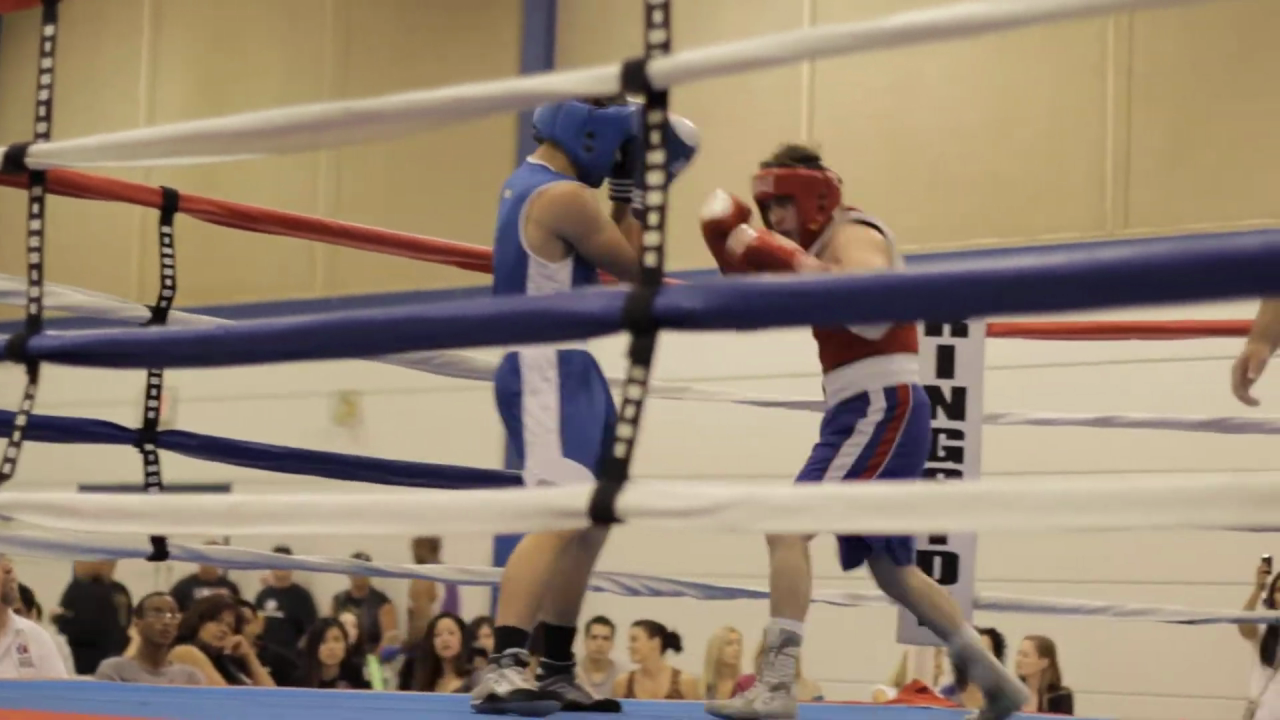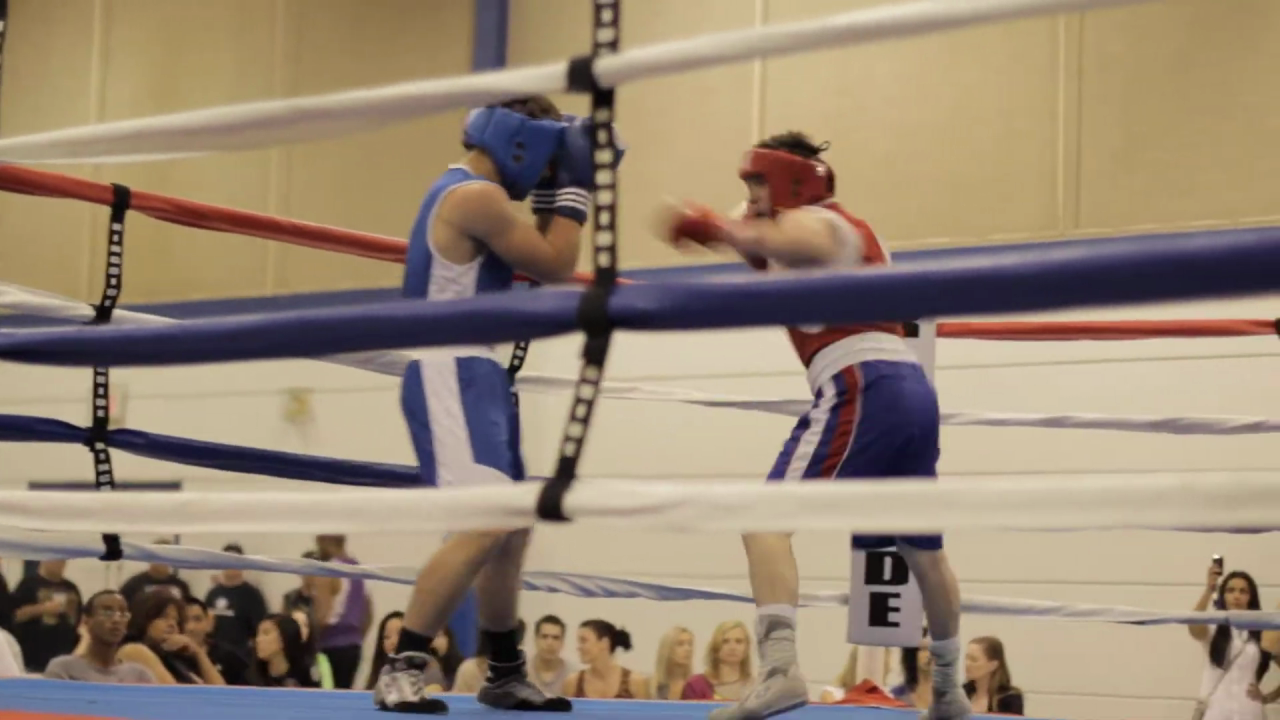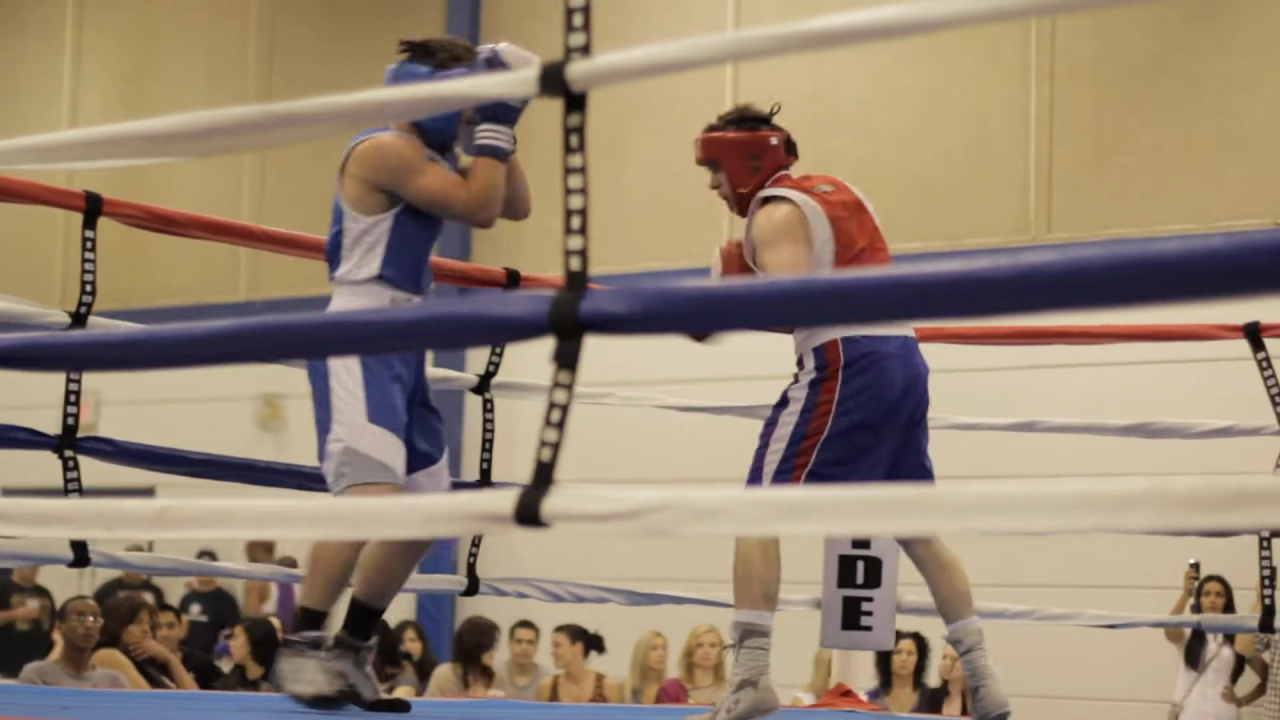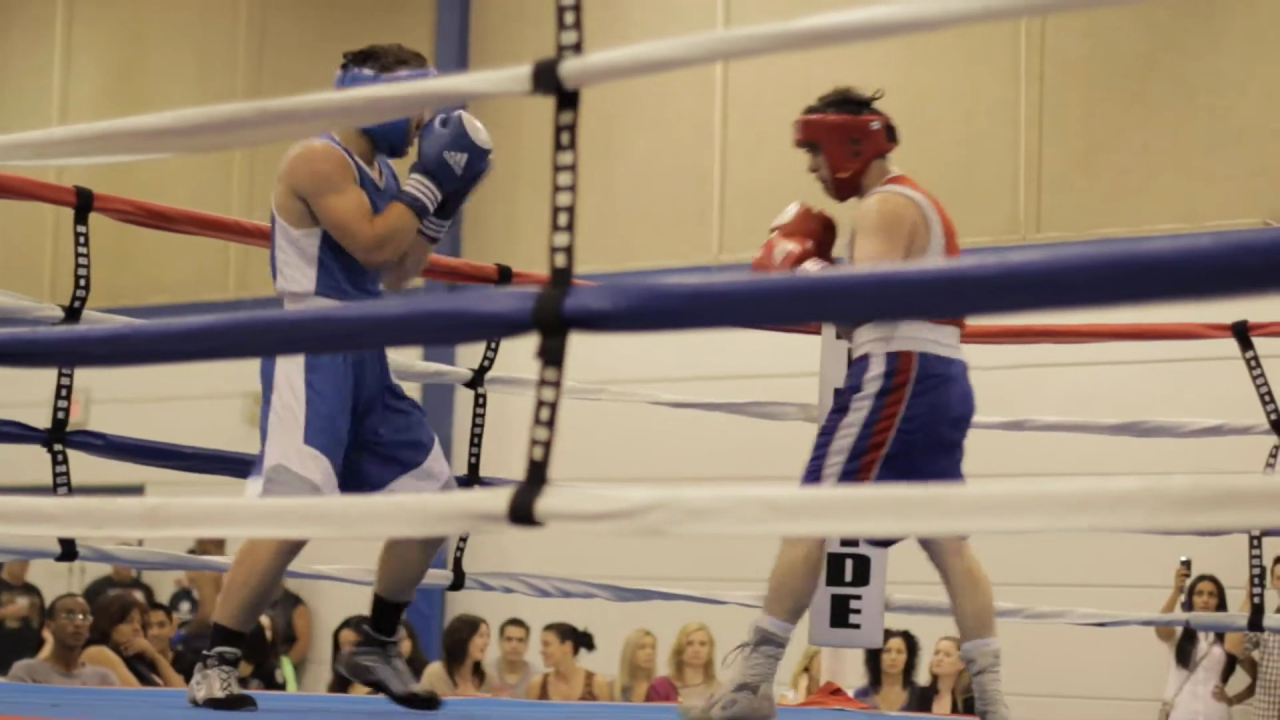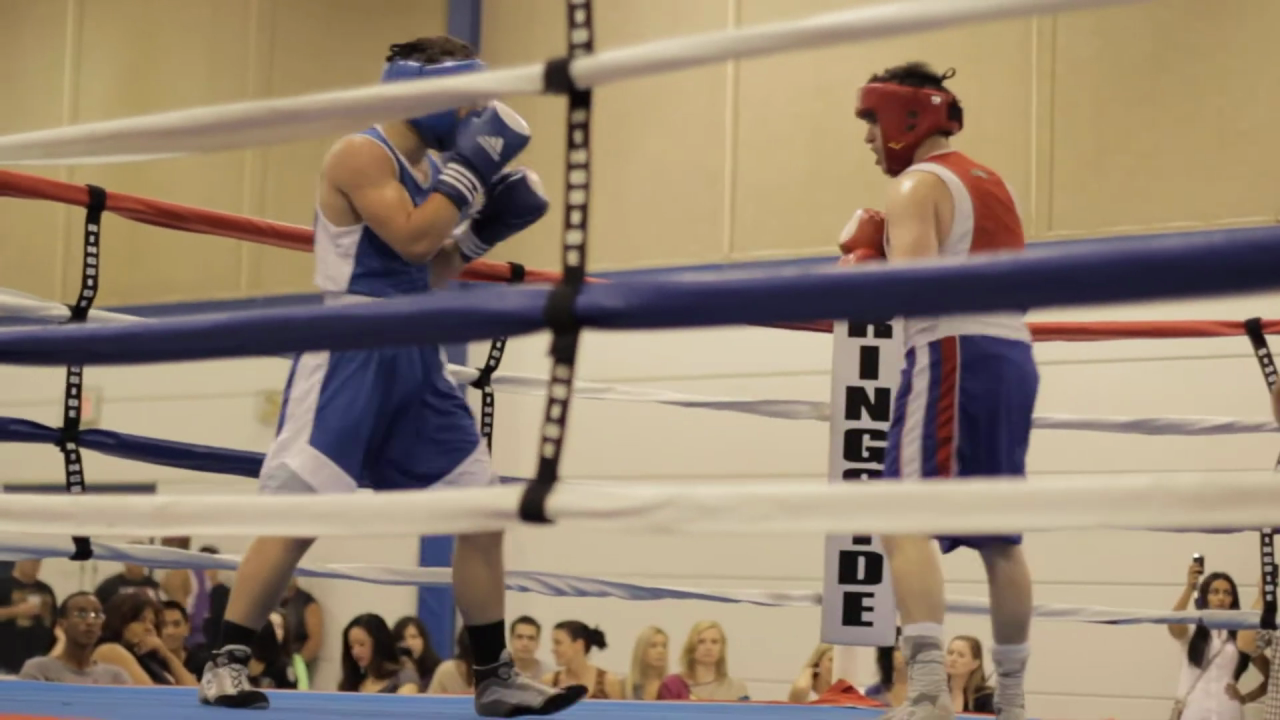
dt=0.3s
person 1, frame 1
left shoulder: (535, 182)
right shoulder: (562, 194)
left elbow: (610, 241)
right elbow: (630, 265)
left wrist: (632, 181)
left hip: (566, 367)
right hip: (547, 368)
left knee: (588, 524)
right ankle: (502, 666)
person 1, frame 2
left shoulder: (466, 196)
right shoulder: (475, 198)
left elbow: (538, 262)
right elbow: (555, 266)
left wrist: (557, 191)
right wrist: (576, 185)
left hip: (475, 376)
right hip: (450, 375)
left knee: (506, 531)
right knee: (483, 528)
right ankle: (402, 669)
person 1, frame 3
left shoulder: (420, 155)
right shoulder: (384, 150)
left elbow: (516, 206)
right elbow: (479, 208)
left wrist: (494, 123)
right wrist: (495, 123)
left hip: (399, 344)
right knee: (372, 494)
left ankle: (349, 654)
right ankle: (301, 647)
person 1, frame 4
left shoulder: (376, 174)
right shoulder: (318, 159)
left elbow: (391, 274)
right elbow: (371, 247)
left wrist: (437, 206)
right wrist: (427, 175)
left hip: (363, 358)
right hip: (312, 353)
left knee: (432, 499)
left ankle: (375, 648)
right ankle: (215, 664)
person 1, frame 5
left shoulder: (425, 172)
right shoulder: (359, 154)
right elbow: (411, 240)
left wrist: (484, 229)
right wrist: (470, 167)
left hip: (414, 356)
right hip: (349, 352)
right ankle: (226, 663)
person 2, frame 1
left shoulder: (851, 238)
right shoulder: (814, 248)
left wrist: (792, 261)
right wrist: (732, 252)
left hip: (882, 409)
right hip: (864, 412)
left knee: (786, 529)
right knee: (890, 567)
person 2, frame 2
left shoulder: (806, 224)
right shoulder: (841, 224)
left elbow: (797, 245)
left wrist: (711, 228)
right wrist: (763, 259)
left hip: (859, 395)
right hip: (909, 395)
left knee: (764, 522)
right knee: (923, 549)
person 2, frame 3
left shoulder: (774, 214)
right shoulder: (835, 191)
right wrist: (753, 279)
left hip: (842, 367)
right hip: (899, 360)
right knee: (918, 534)
person 2, frame 4
left shoulder: (884, 205)
right shoulder: (913, 201)
left wrist: (798, 266)
right wrist: (820, 258)
left hip: (898, 374)
right hip: (943, 377)
right knee: (947, 539)
person 2, frame 5
left shoulder: (916, 186)
right shoulder: (985, 181)
left wrist: (862, 273)
right wrist: (887, 264)
left hip: (953, 363)
right hip: (1010, 361)
left knee: (904, 529)
right knee: (1000, 541)
